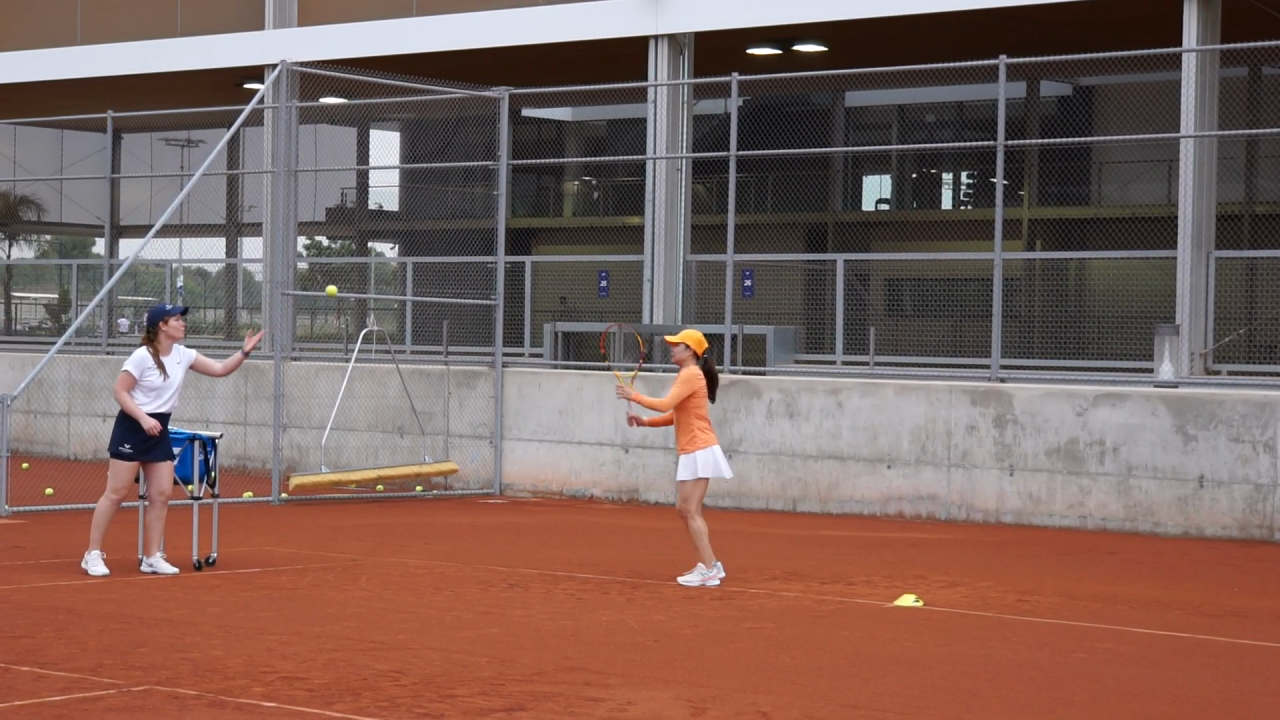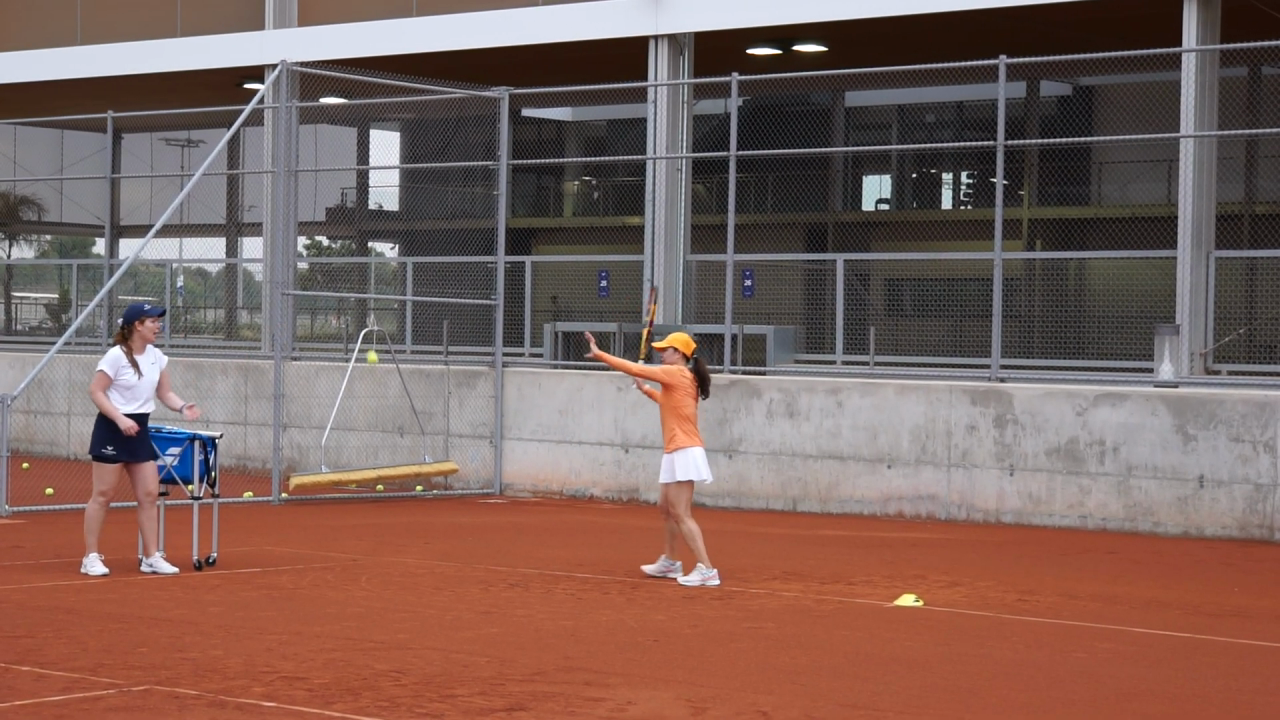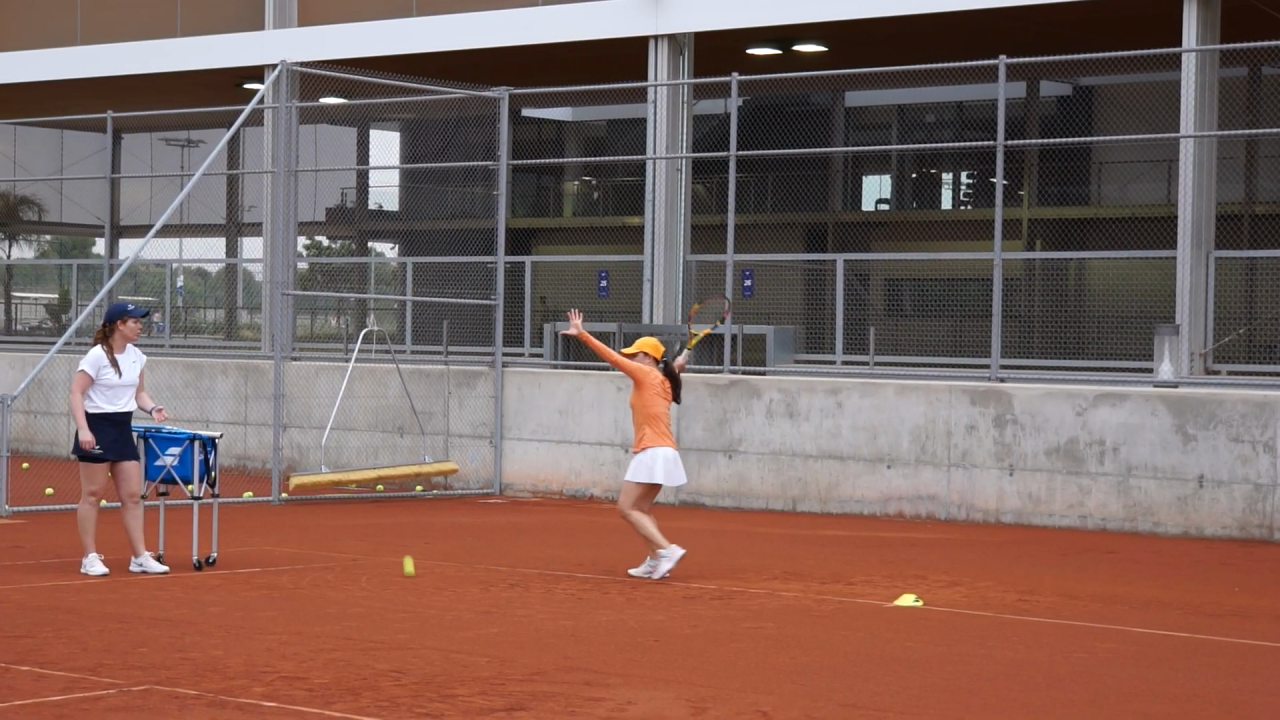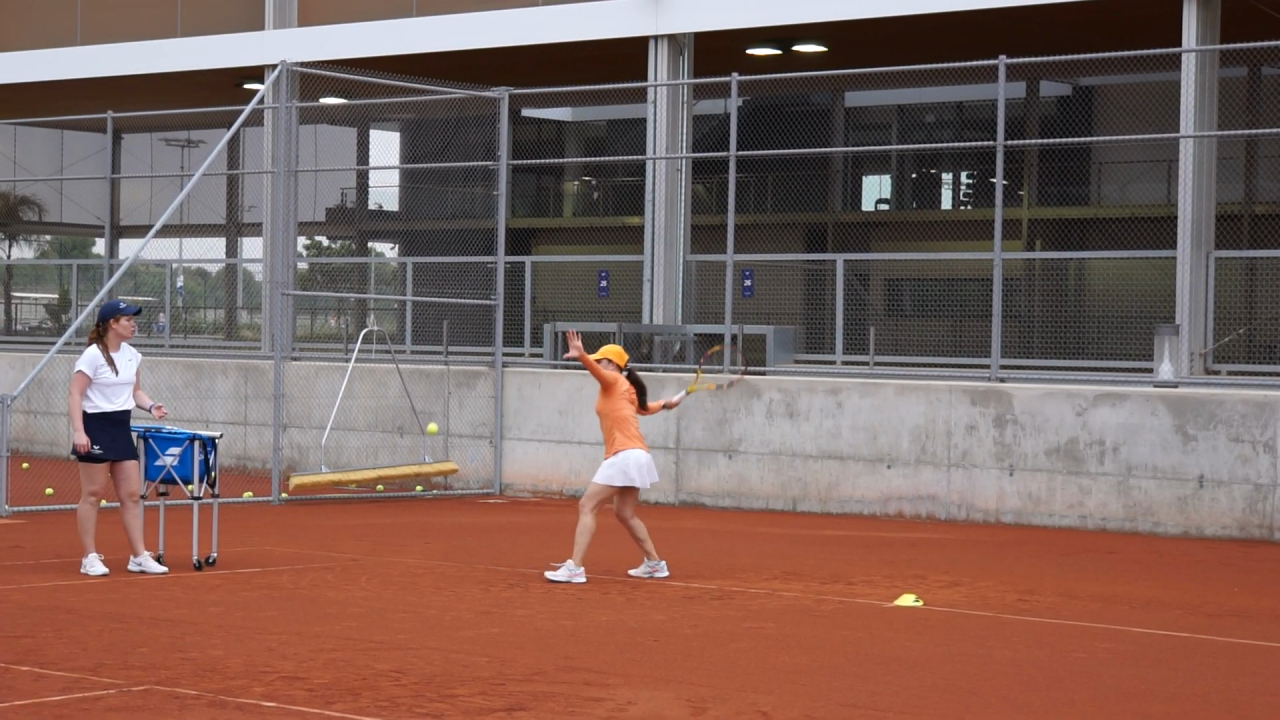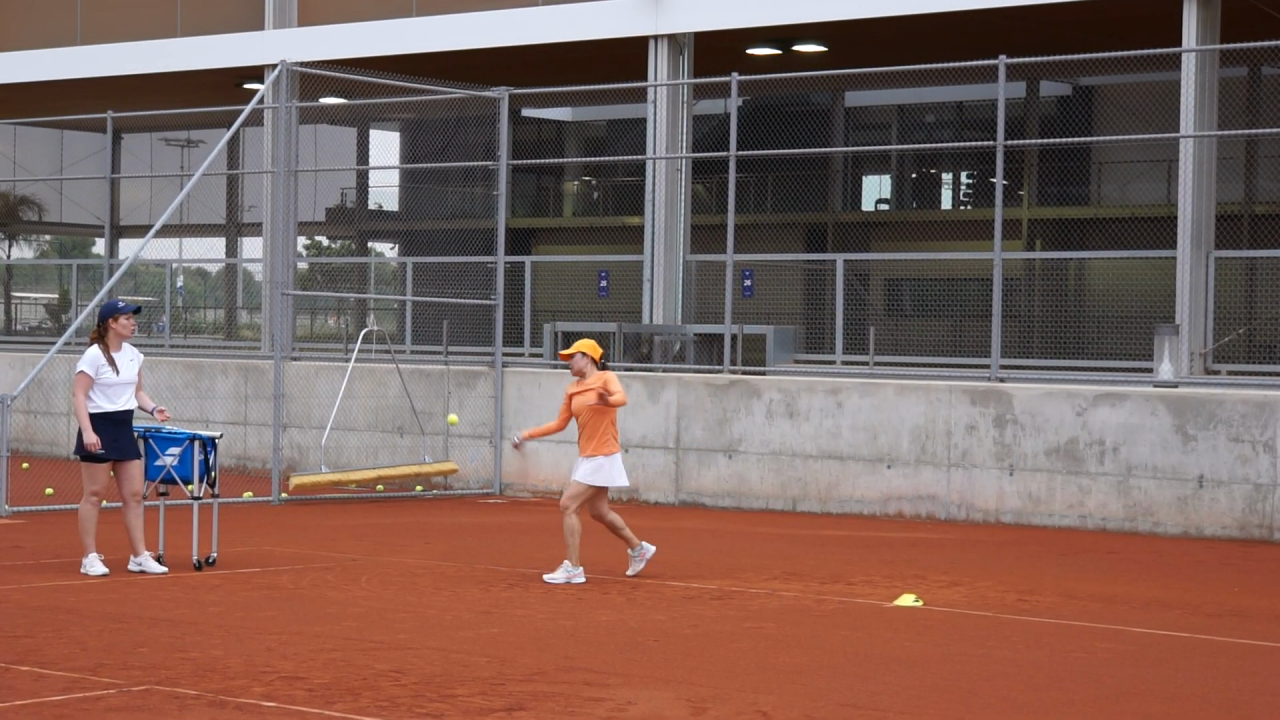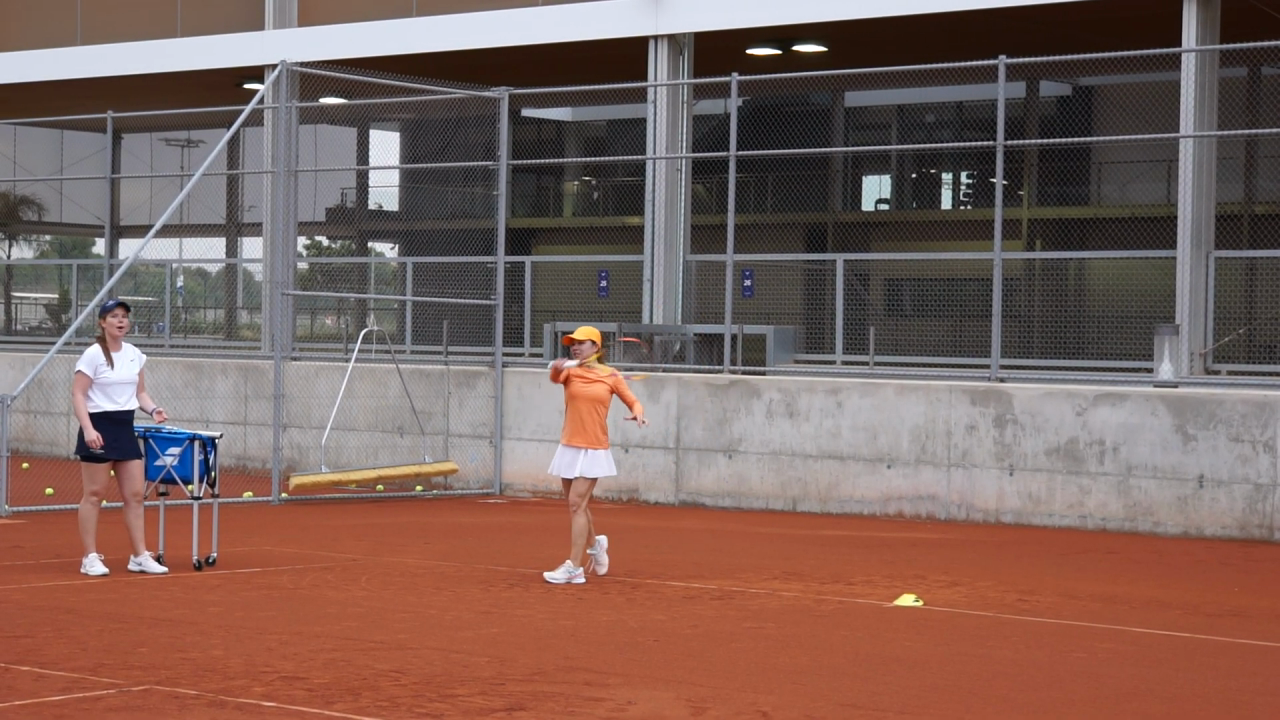
dt=0.3s
person 1, frame 1
left shoulder: (183, 355)
right shoulder: (142, 356)
left elbow: (220, 369)
right elbow: (119, 391)
left wrist: (245, 351)
right wrist: (143, 418)
left hip: (159, 431)
right hip: (132, 428)
left knee: (161, 495)
right knee: (116, 493)
left ankle: (152, 557)
right ankle: (93, 555)
person 1, frame 2
left shoulder: (157, 357)
right shoulder: (116, 356)
left elbow: (165, 393)
right elbow: (96, 392)
left wrist: (184, 407)
right wrist: (121, 419)
left hip: (140, 431)
right hip: (113, 430)
left knee: (149, 495)
right knee: (103, 495)
left ankle: (152, 558)
right ankle: (90, 557)
person 1, frame 3
left shoulder: (137, 356)
right shoulder: (97, 355)
right elbow: (76, 393)
left wrist: (153, 409)
right wrist: (82, 429)
left hip: (122, 430)
right hip: (97, 430)
left knee: (133, 495)
right knee: (93, 495)
left ankle: (140, 557)
right ankle: (90, 557)
person 1, frame 4
left shoulder: (132, 354)
right shoulder: (92, 355)
right elbow: (75, 394)
left wrist: (151, 406)
right wrist: (79, 431)
left hip: (121, 429)
right hip: (96, 428)
left knee: (132, 495)
right knee: (93, 495)
left ankle: (139, 556)
right ankle: (90, 557)
person 1, frame 5
left shoulder: (133, 354)
right shoulder: (94, 355)
right elbow: (79, 395)
left wrist: (153, 408)
right wrist: (87, 431)
left hip: (124, 429)
right hip: (99, 429)
left knee: (134, 495)
right knee: (94, 495)
left ankle: (139, 556)
right ankle: (90, 558)
person 1, frame 6
left shoulder: (135, 354)
right shoulder: (93, 354)
right elbow: (78, 394)
left wrist: (153, 409)
right wrist: (88, 429)
left hip: (125, 429)
right hip: (99, 429)
left knee: (135, 495)
right knee: (94, 494)
left ankle: (139, 556)
right ankle: (90, 557)
person 2, frame 1
left shoulder: (691, 375)
right shoulder: (687, 376)
left elbow: (665, 405)
right elbow: (675, 415)
left wrist: (634, 395)
right wrist: (645, 421)
left hip: (699, 451)
right hip: (691, 452)
left knee: (691, 511)
right knee: (686, 510)
left ankle: (708, 570)
right ankle: (711, 565)
person 2, frame 2
left shoulder: (676, 373)
right shoulder: (687, 379)
left elbow: (635, 369)
left wrist: (599, 354)
right wrist: (645, 389)
left hip: (682, 454)
right hip: (682, 453)
left knee: (681, 514)
right knee: (666, 507)
left ankle: (707, 569)
right ankle: (669, 561)
person 2, frame 3
left shoulder: (646, 375)
right shoulder: (663, 382)
left elbow: (612, 357)
right elbow: (671, 383)
left wrist: (582, 334)
right wrist: (676, 367)
left hip: (652, 453)
right hip: (663, 453)
left knee: (626, 508)
right knee: (640, 508)
left ankle: (667, 549)
right ankle: (655, 561)
person 2, frame 4
left shoulder: (614, 380)
right shoulder: (627, 390)
left elbow: (598, 370)
right elbow: (644, 407)
left wrist: (581, 356)
right wrist: (665, 404)
left hip: (624, 457)
right hip: (633, 457)
left knee: (587, 506)
right knee: (625, 513)
left ankle: (574, 567)
right ankle: (653, 563)
person 2, frame 5
left shoulder: (606, 377)
right shoulder: (573, 389)
left elbow: (622, 398)
right elbow: (560, 423)
left wrist: (608, 400)
right wrist: (529, 434)
left hip: (603, 457)
right hip: (589, 458)
left knee: (568, 505)
right knee: (599, 511)
left ankle: (572, 568)
right ankle: (639, 548)
person 2, frame 6
left shoulder: (611, 376)
right shoulder: (569, 371)
left elbow: (633, 402)
right elbow: (555, 376)
left wrist: (638, 415)
right wrist: (557, 368)
left hip: (593, 450)
right hip: (568, 447)
left knee: (577, 505)
right knee: (576, 505)
left ankle: (574, 568)
right ankle: (594, 543)
